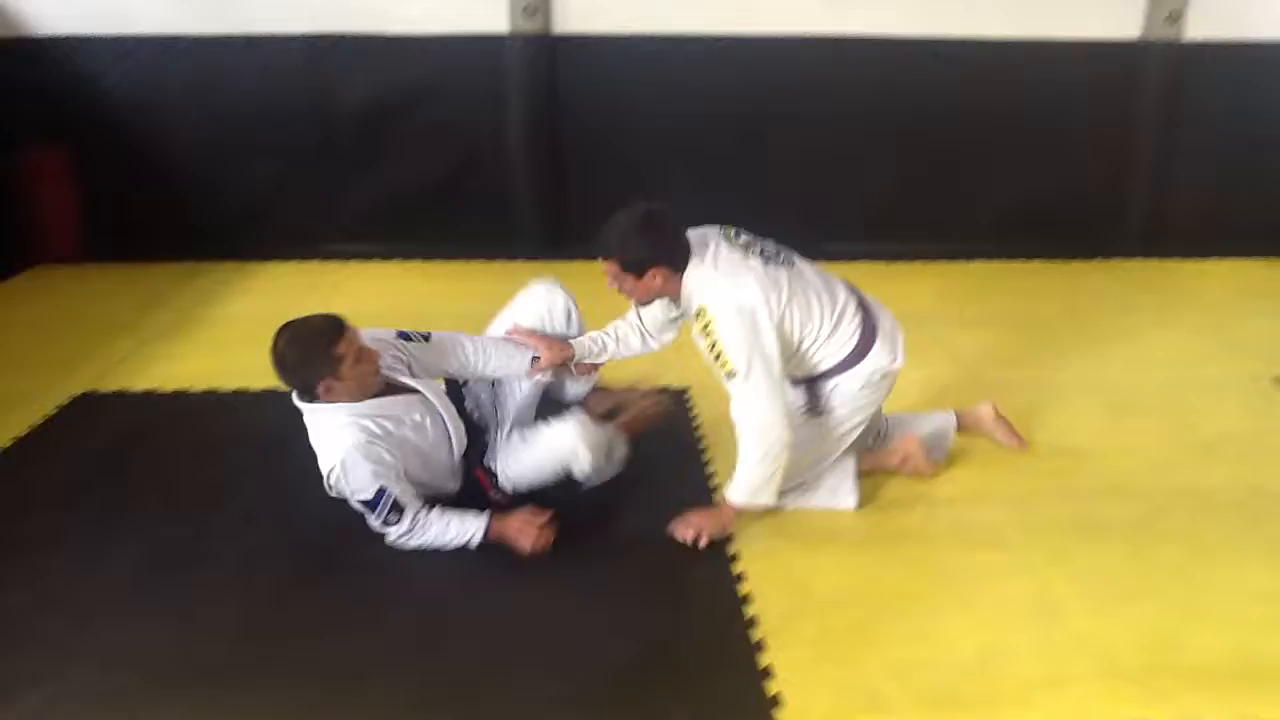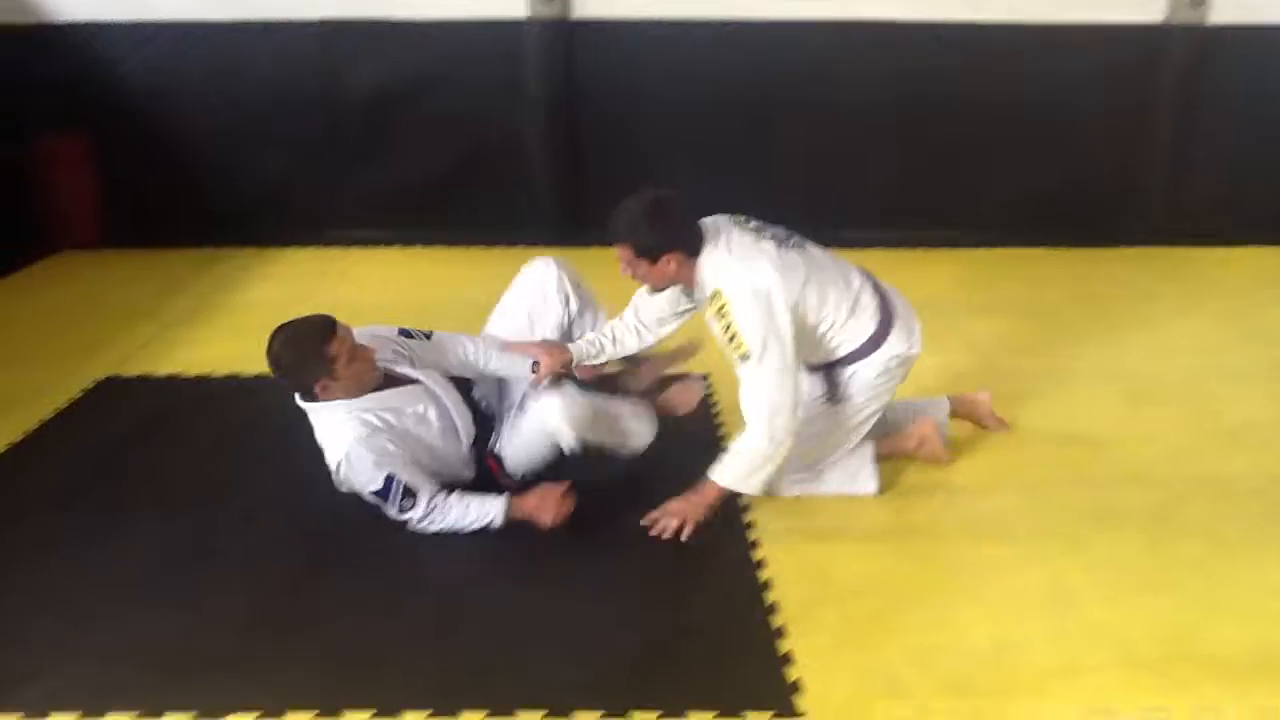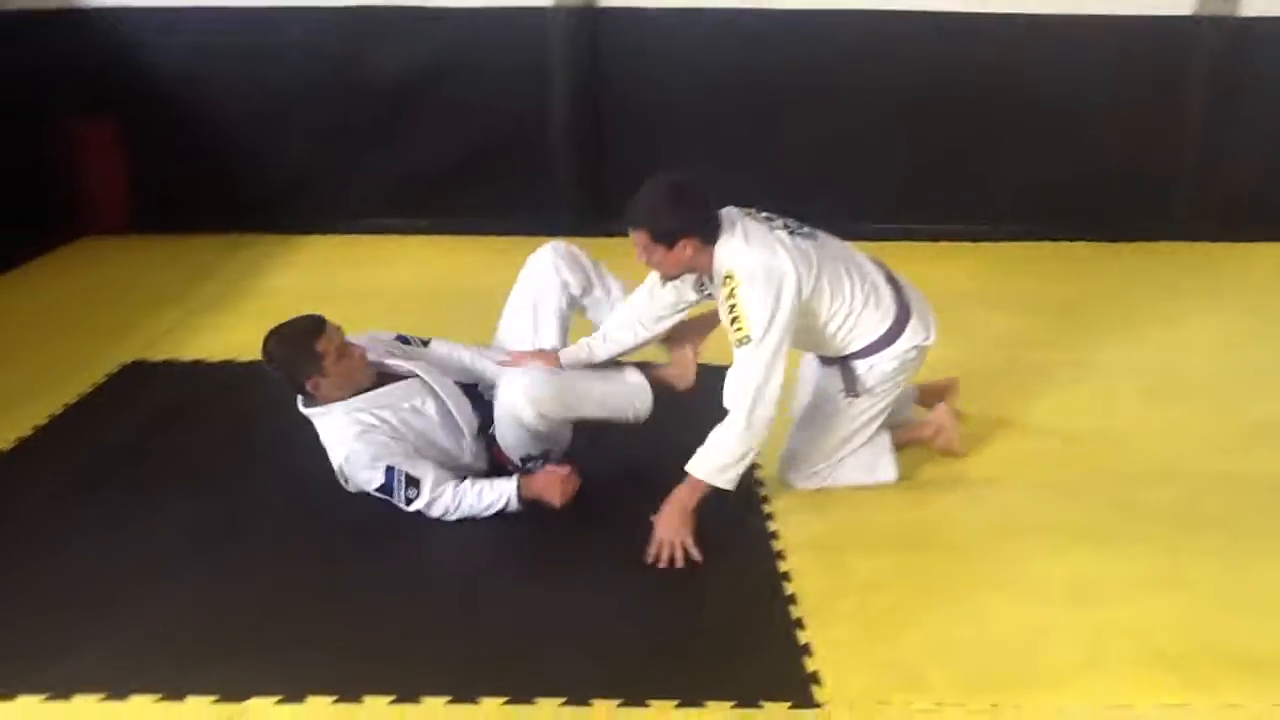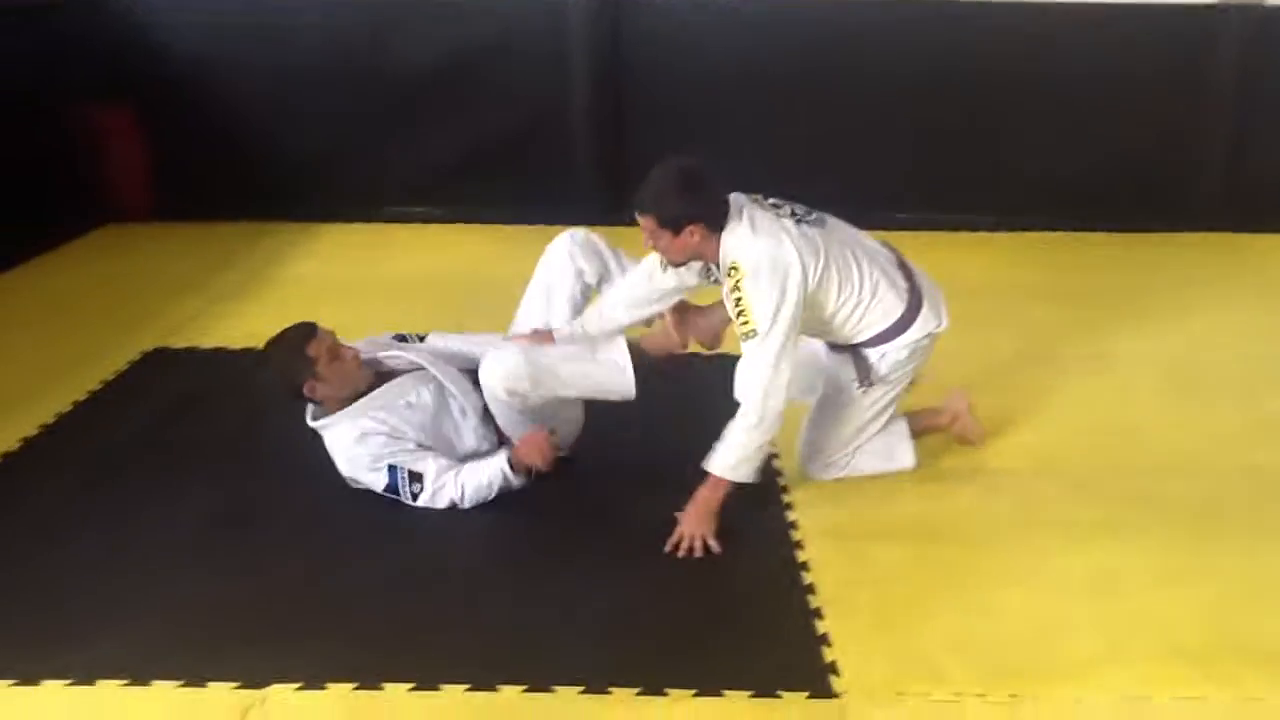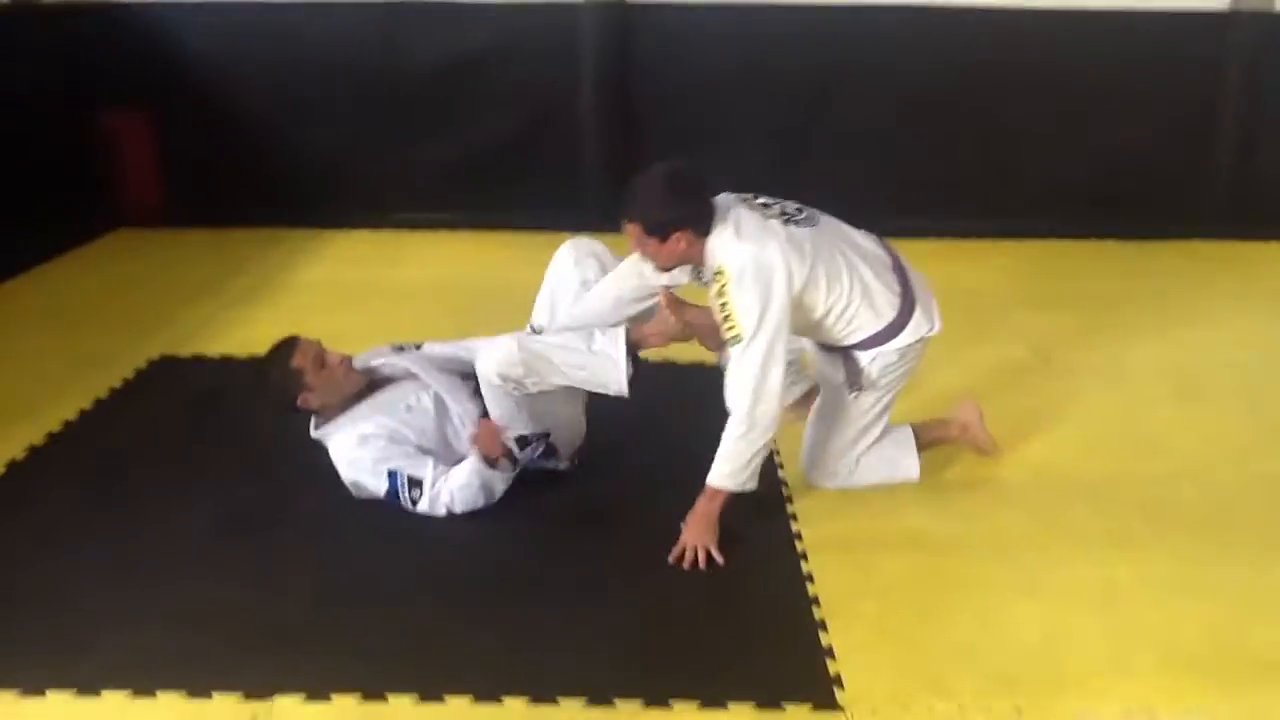
dt=0.1s
person 1, frame 1
left shoulder: (736, 315)
right shoulder: (694, 250)
left elbow: (768, 433)
right elbow: (648, 323)
left wrist: (726, 511)
right wrist: (573, 349)
left hip: (855, 372)
right hip: (839, 336)
left knee: (775, 486)
right knee: (848, 436)
left ankle: (899, 454)
right ankle: (970, 421)
person 1, frame 2
left shoulder: (749, 296)
right shoulder: (702, 240)
left elbow: (773, 417)
right elbow: (649, 315)
left wrist: (707, 494)
right wrist: (572, 352)
left hip: (875, 353)
right hip: (849, 324)
left knee: (789, 474)
right knee: (838, 425)
left ankle: (912, 439)
right ankle: (959, 406)
person 1, frame 3
left shoulder: (760, 282)
right shoulder: (715, 233)
left elbow: (750, 408)
right elbow: (649, 306)
left wrist: (683, 500)
right wrist: (567, 356)
left hip: (886, 347)
right hip: (859, 309)
left knee: (804, 467)
left ankle: (928, 428)
right ankle: (919, 396)
person 1, frame 4
left shoulder: (765, 274)
right shoulder: (723, 222)
left elbow: (761, 401)
right elbow: (647, 283)
left wrist: (708, 499)
right wrist: (562, 335)
left hip: (897, 334)
right hip: (872, 291)
left knee: (823, 459)
left ankle: (943, 415)
person 1, frame 5
left shoulder: (754, 273)
right shoulder: (713, 215)
left elbow: (756, 410)
right elbow: (635, 277)
left wrist: (706, 510)
right wrist: (558, 331)
left hip: (890, 333)
right hip: (870, 276)
left knee: (828, 467)
left ankle: (953, 429)
person 2, frame 1
left shoulder: (361, 348)
right shoulder: (350, 450)
left elbow: (455, 351)
right elbow: (407, 530)
right wrist: (497, 529)
left hip: (470, 407)
right hip: (477, 472)
left knee: (546, 297)
right knee: (577, 442)
left ankle: (590, 400)
right ankle: (612, 436)
person 2, frame 2
left shoulder: (366, 342)
right shoulder: (355, 443)
left elbow: (458, 351)
right elbow: (426, 513)
right wrist: (518, 506)
left hip: (481, 396)
right hip: (492, 457)
left knee: (546, 272)
right knee: (559, 411)
right ankle: (649, 409)
person 2, frame 3
left shoulder: (367, 347)
right shoulder: (354, 442)
left elbow: (452, 356)
right elbow: (445, 500)
left wrist: (540, 364)
right wrist: (527, 488)
left hip: (496, 396)
right hip: (512, 453)
left knee: (556, 256)
right knee: (530, 390)
right ankle: (654, 376)
person 2, frame 4
left shoulder: (368, 356)
right shoulder: (358, 446)
left elbow: (450, 347)
right elbow: (451, 490)
left wrist: (539, 350)
right wrist: (516, 461)
left hip: (505, 380)
right hip: (536, 428)
left knee: (574, 245)
right knee: (508, 371)
left ankle: (668, 314)
right ankle: (646, 347)
person 2, frame 5
left shoulder: (372, 363)
right shoulder: (358, 451)
left elbow: (457, 353)
right elbow: (452, 500)
left wrist: (542, 348)
right wrist: (487, 457)
right hip: (537, 447)
left knee: (577, 254)
right knee: (502, 362)
right ankle: (639, 335)
